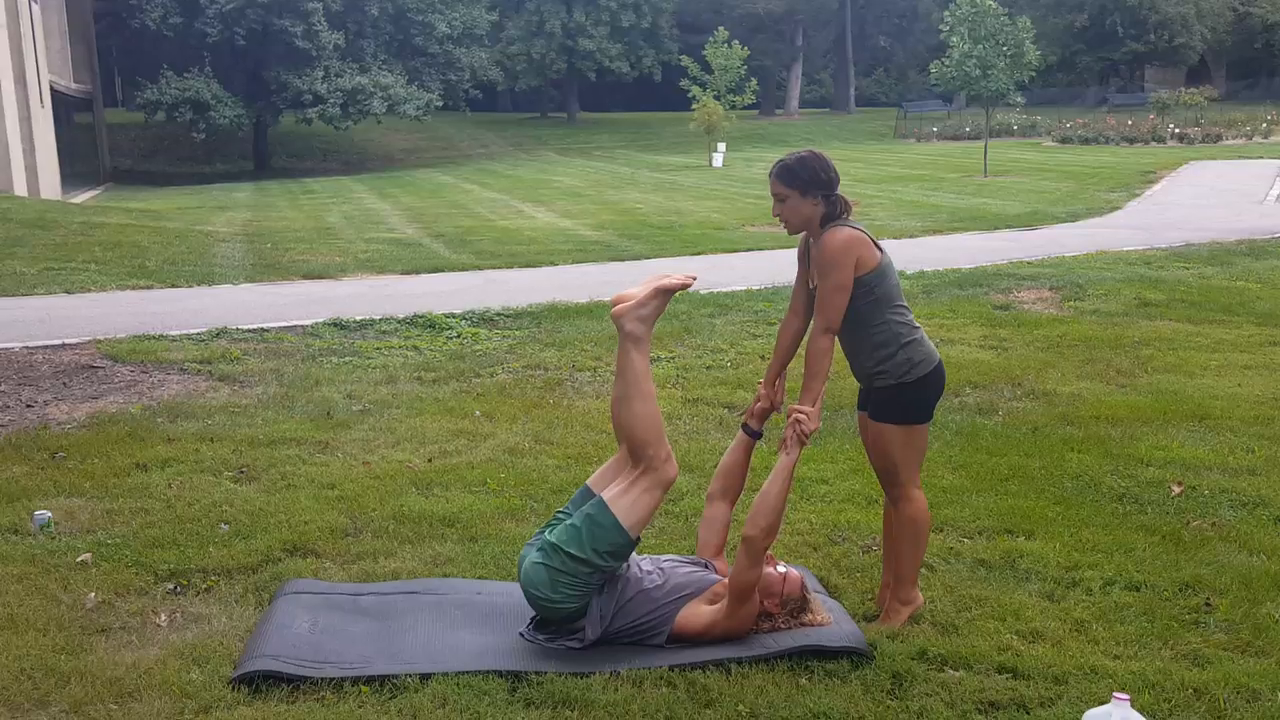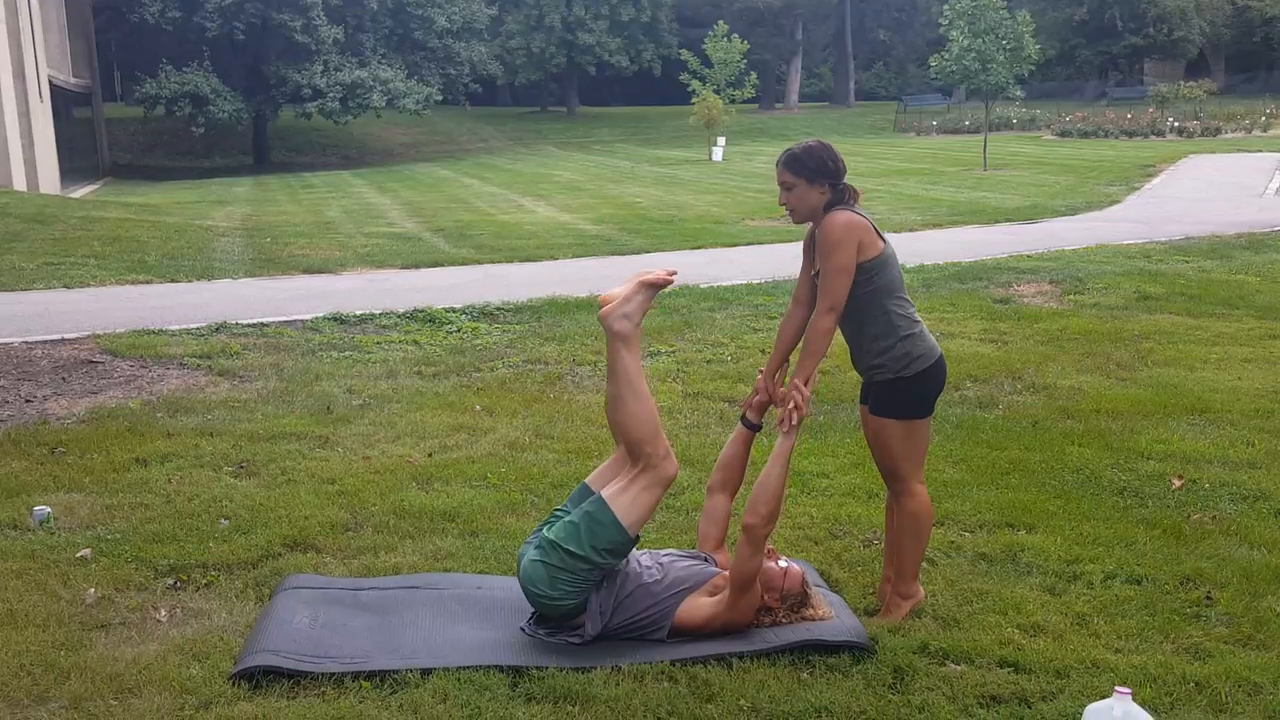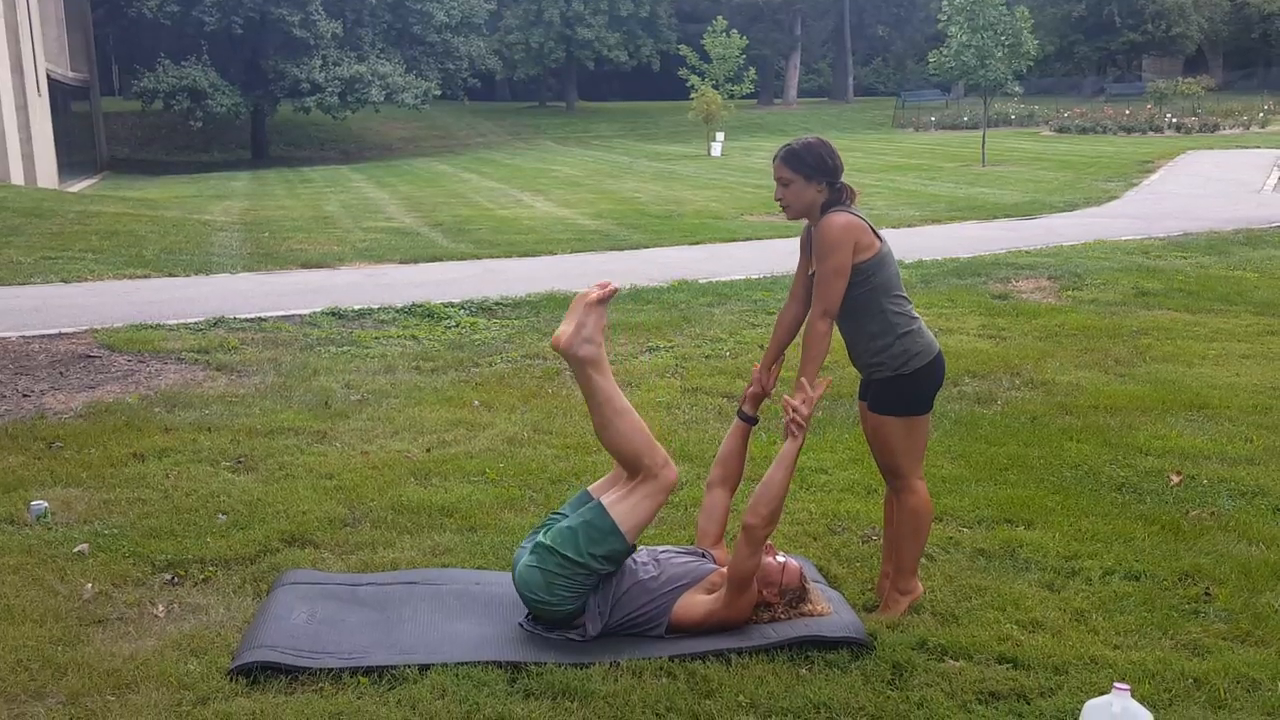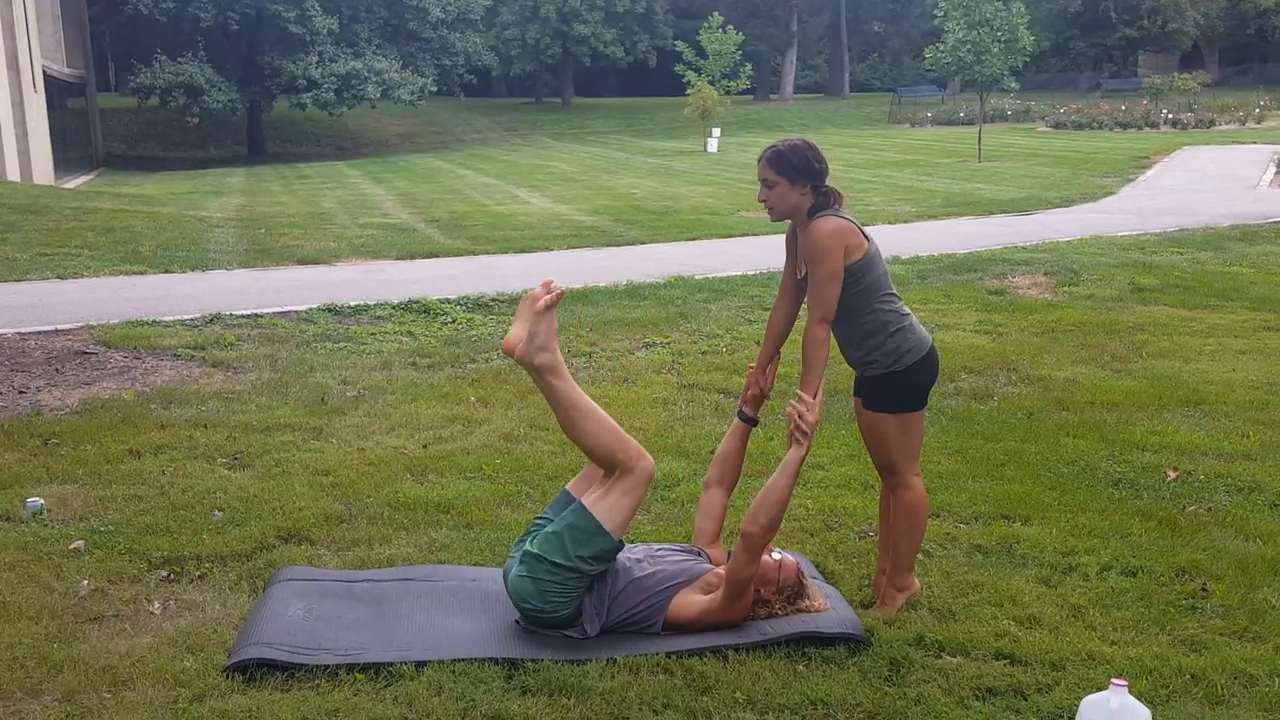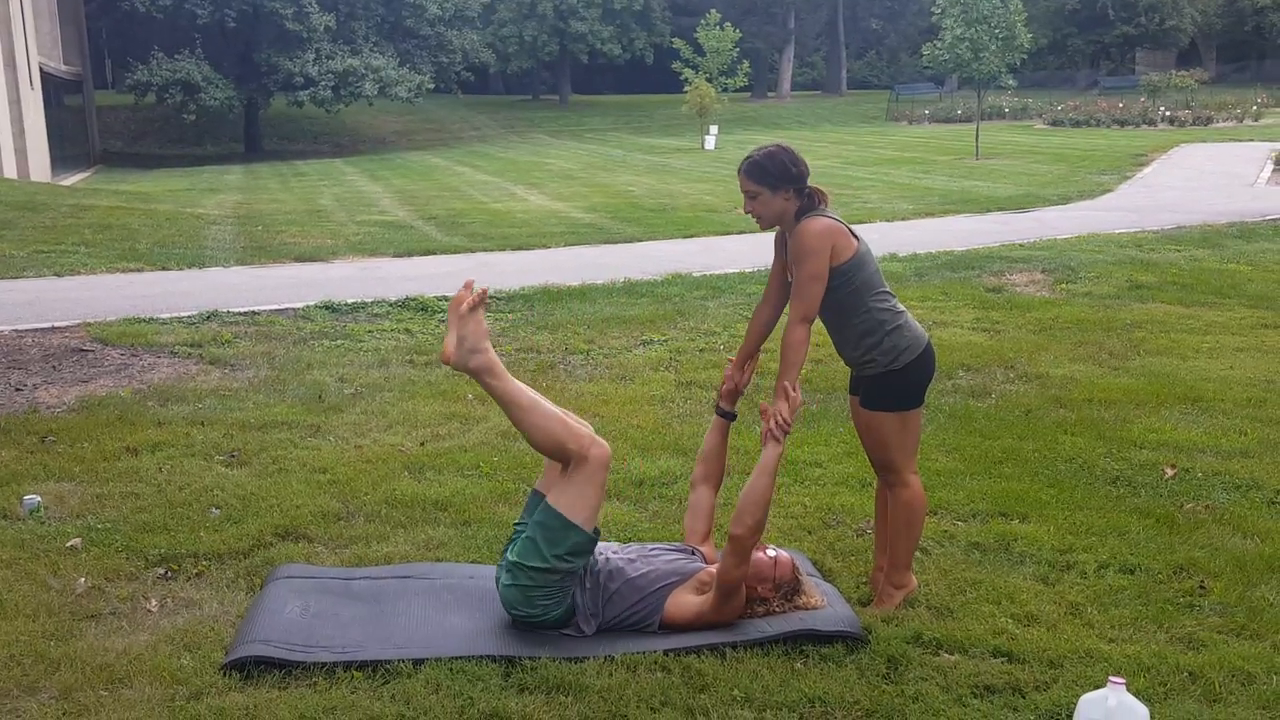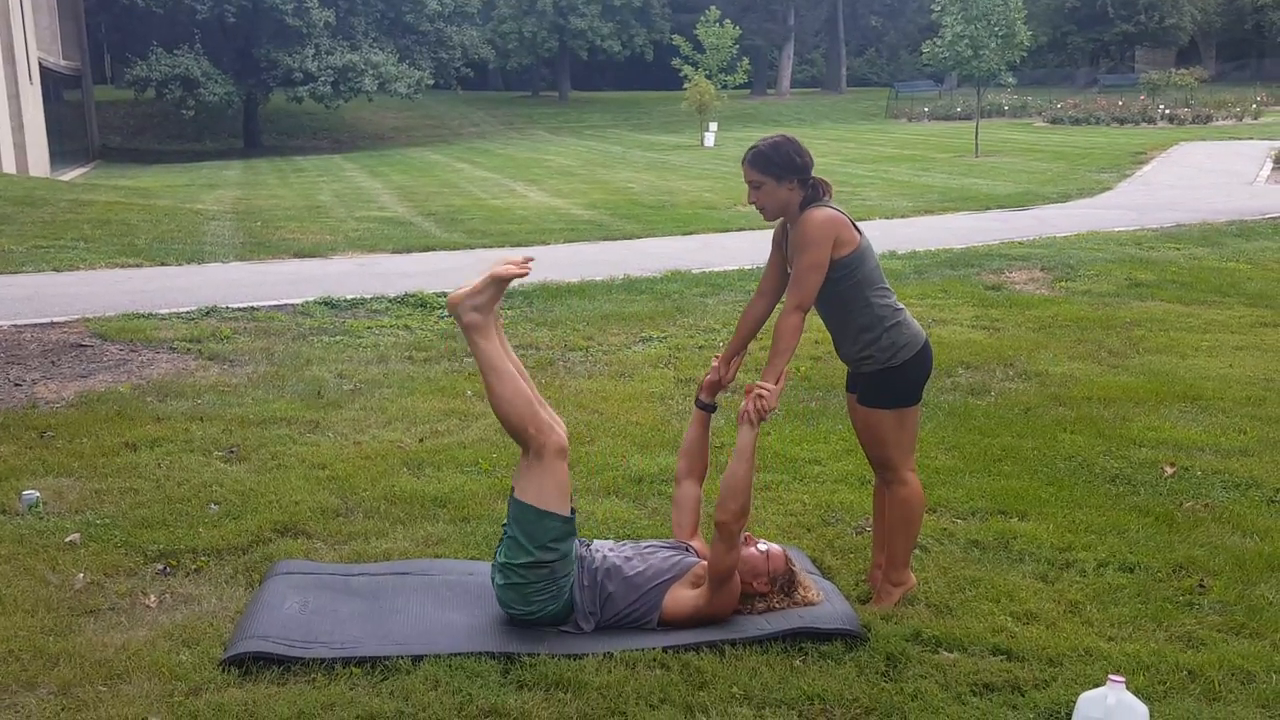
dt=0.3s
person 1, frame 1
left shoulder: (839, 243)
right shoulder: (812, 244)
left elbow: (825, 331)
right elbow: (797, 315)
left wrist: (807, 405)
right wrist: (771, 379)
left hip: (909, 376)
right hip: (879, 378)
left knee: (903, 487)
right knee: (891, 486)
left ankle: (906, 593)
right ankle: (890, 585)
person 1, frame 2
left shoulder: (841, 226)
right shoulder: (818, 234)
left elbow: (826, 314)
right elbow: (800, 307)
left wrist: (798, 382)
right wrist: (771, 372)
left hip: (909, 370)
right hip: (882, 371)
left knee: (907, 482)
right knee: (893, 480)
left ankle: (908, 588)
right ankle: (891, 578)
person 1, frame 3
left shoulder: (837, 228)
right shoulder: (815, 232)
left elbow: (822, 316)
right elbow: (796, 304)
right wrist: (766, 365)
left hip: (907, 367)
right hip: (881, 369)
left knee: (905, 478)
right knee: (892, 476)
left ankle: (905, 583)
right ankle: (890, 574)
person 1, frame 4
left shoulder: (825, 232)
right shoulder: (798, 232)
left elbow: (818, 322)
right elbow: (786, 303)
left wrist: (808, 400)
right wrist: (761, 367)
left hip: (902, 363)
right hip: (875, 364)
left knee: (902, 475)
right knee: (887, 472)
left ankle: (903, 579)
right ankle: (886, 570)
person 1, frame 5
left shoulder: (814, 232)
right shoulder: (787, 235)
left elbow: (800, 321)
right elbow: (770, 306)
left wrist: (782, 397)
right wrist: (738, 367)
left hip: (900, 360)
right hip: (871, 363)
left knee: (899, 473)
right knee: (883, 470)
left ankle: (900, 578)
right ankle: (883, 568)
person 1, frame 6
left shoulder: (819, 223)
right shoulder: (788, 229)
left elbow: (795, 309)
right elbow: (764, 299)
left wrist: (769, 383)
right wrist: (726, 359)
left hip: (896, 357)
right hip: (867, 359)
left knee: (897, 471)
right knee: (881, 468)
left ankle: (899, 575)
right ankle: (880, 565)
person 2, frame 1
left shoulder: (735, 616)
right shoulder: (714, 573)
left elbow: (756, 536)
right elbow: (719, 497)
left wrist: (789, 456)
right wrist: (753, 425)
left hip: (558, 582)
right hip: (548, 561)
left knee: (656, 467)
right knee: (639, 455)
left ankle: (635, 330)
right ankle: (635, 325)
person 2, frame 2
left shoulder: (736, 609)
right shoulder: (716, 567)
left elbow: (757, 526)
right elbow: (720, 488)
left wrist: (786, 439)
right wrist: (752, 417)
left hip: (554, 578)
right hip: (544, 559)
left knee: (657, 463)
right knee: (637, 453)
left ankle: (623, 333)
right ankle: (622, 329)
person 2, frame 3
left shoulder: (733, 606)
right shoulder: (712, 564)
left elbow: (756, 526)
right elbow: (719, 485)
left wrist: (793, 443)
right wrist: (748, 411)
left hip: (551, 580)
right hip: (540, 562)
left knee: (657, 472)
right knee: (640, 468)
left ankle: (589, 355)
right ankle: (579, 353)
person 2, frame 4
left shoulder: (731, 603)
right shoulder: (712, 564)
left elbow: (755, 531)
right elbow: (717, 483)
left wrist: (798, 450)
right wrist: (748, 412)
left hip: (546, 586)
left knee: (634, 464)
right knee: (613, 454)
left ankle: (544, 361)
right ankle: (538, 356)
person 2, frame 5
left shoulder: (725, 604)
right shoulder: (701, 560)
left elbow: (742, 533)
right elbow: (704, 482)
left wrist: (774, 447)
right wrist: (726, 407)
left hip: (541, 596)
right hip: (528, 575)
left knee: (590, 452)
right knee: (575, 440)
left ankle: (482, 362)
right ankle: (478, 358)
person 2, frame 6
left shoulder: (719, 597)
right shoulder: (699, 560)
left elbow: (730, 519)
right elbow: (688, 475)
left wrist: (749, 430)
right wrist: (706, 400)
left hip: (540, 593)
right hip: (556, 575)
left knee: (548, 442)
right knee: (547, 433)
left ankle: (475, 317)
right ankle: (482, 318)
